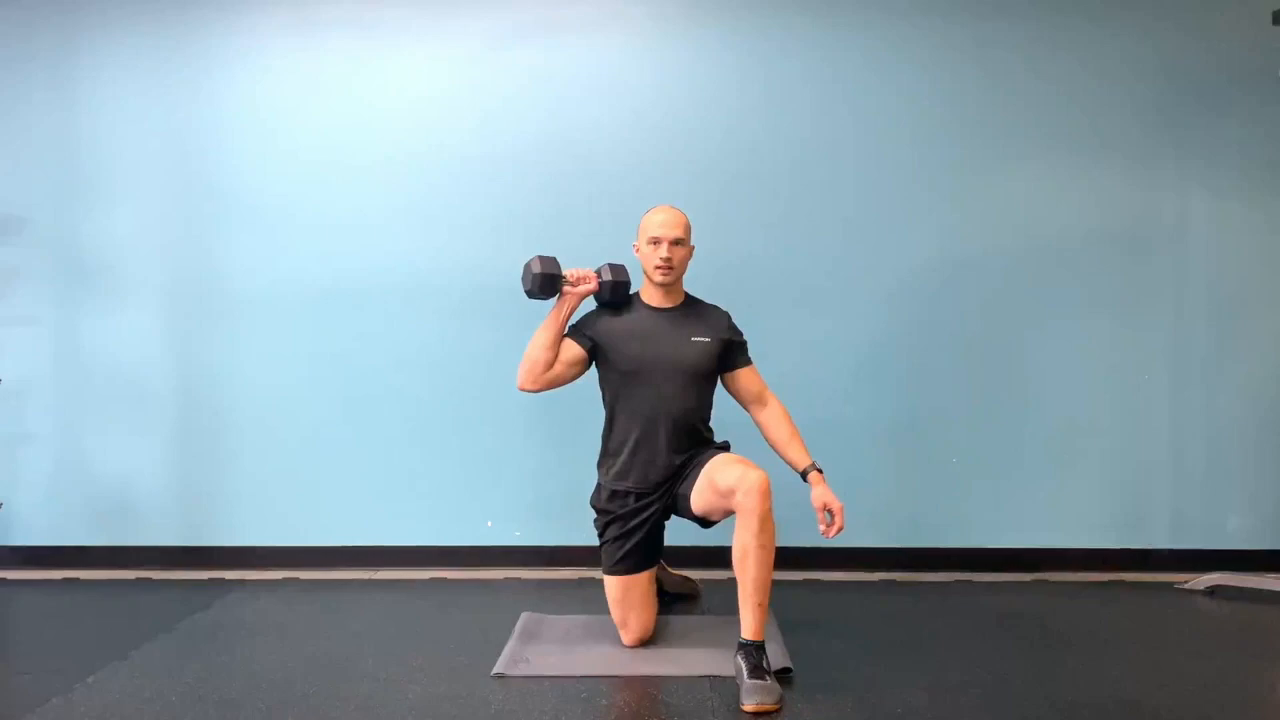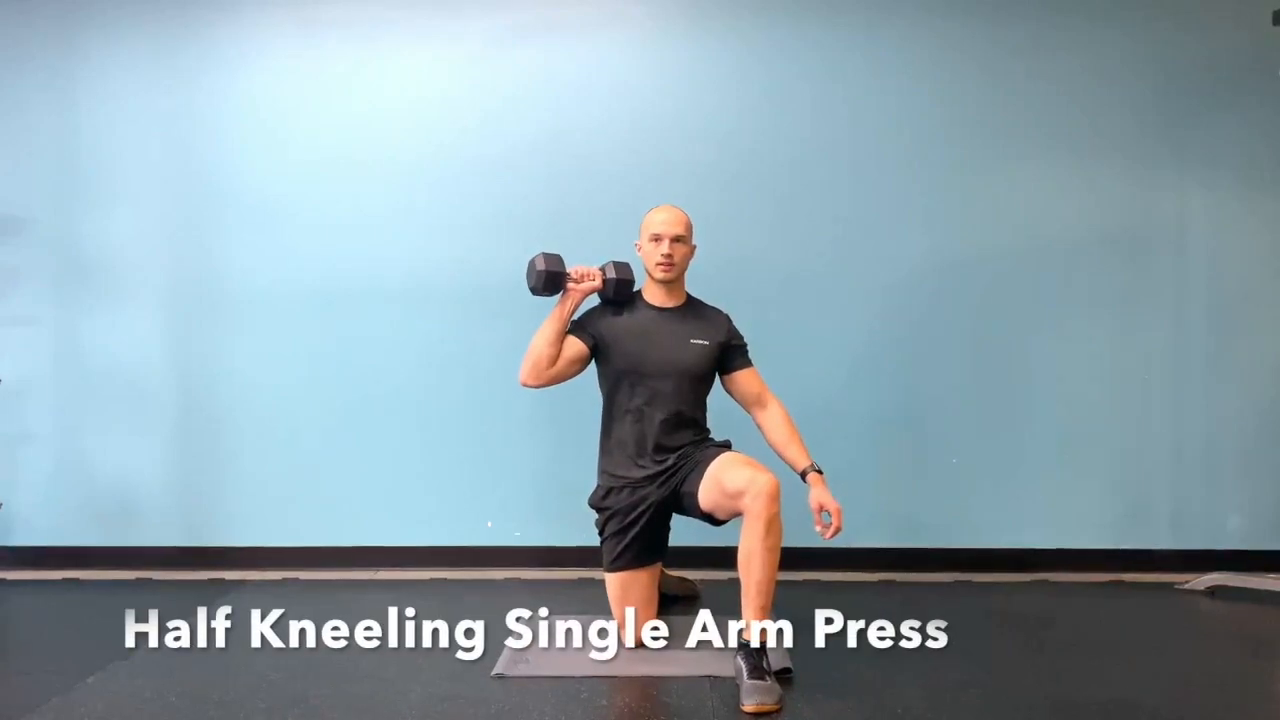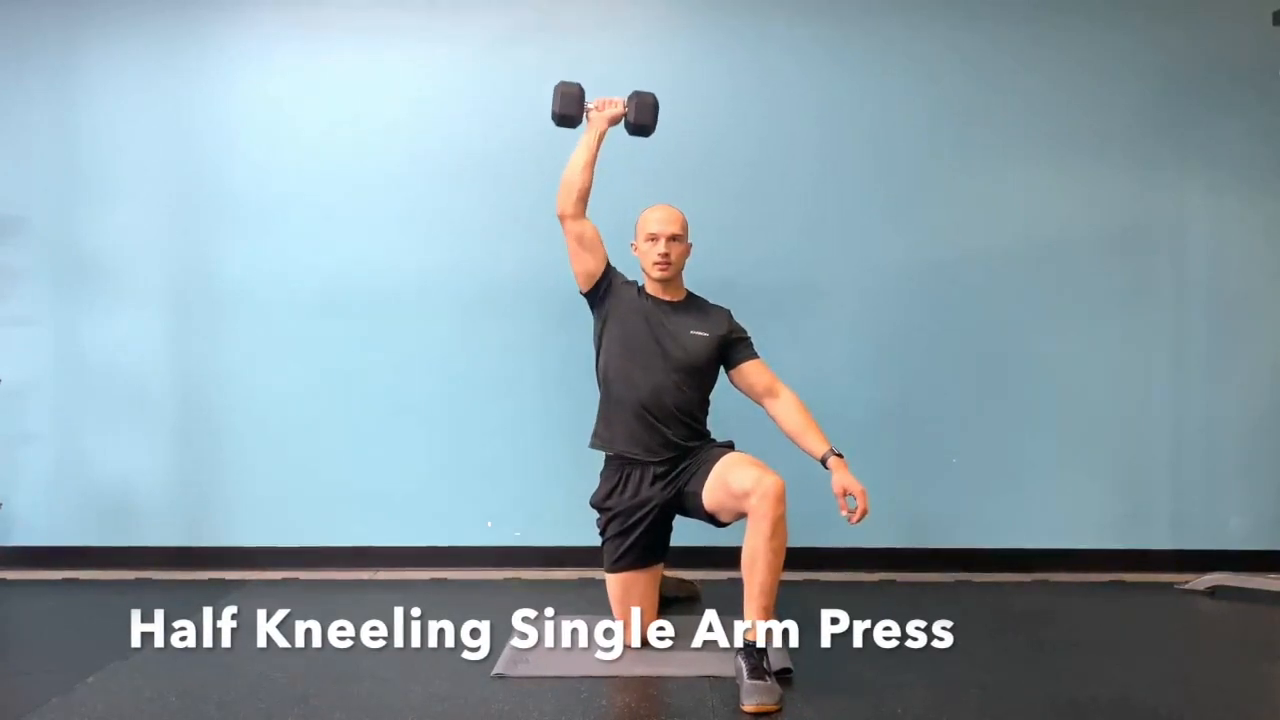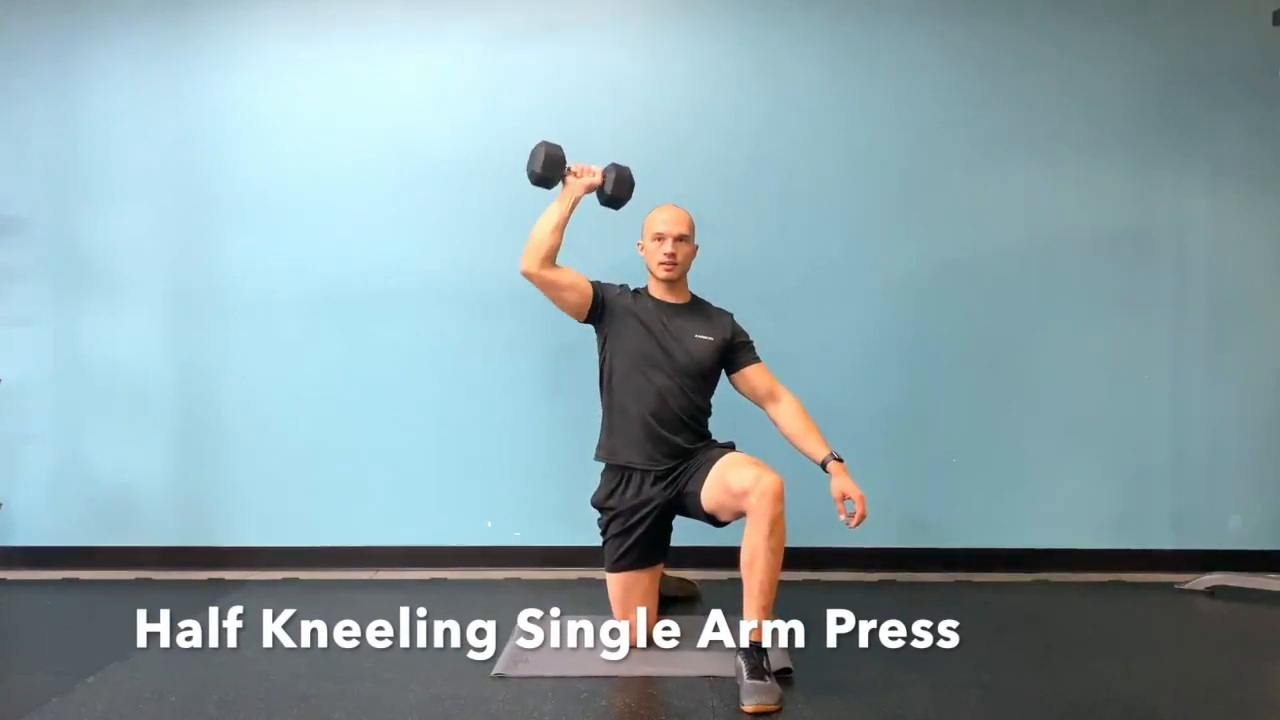
dt=1s
person 1, frame 1
left shoulder: (716, 324)
right shoulder: (604, 322)
left elbow: (762, 404)
right elbow: (531, 380)
left wrist: (814, 476)
right wrist: (564, 305)
left hip: (694, 469)
right hip: (626, 486)
left knee: (753, 485)
right knee: (634, 635)
left ankle: (751, 652)
right ankle: (653, 576)
person 1, frame 2
left shoulder: (716, 326)
right shoulder: (606, 319)
left elbow: (763, 406)
right elbow: (533, 375)
left wrist: (813, 478)
right wrist: (568, 302)
left hip: (693, 461)
right hip: (627, 480)
left knee: (762, 488)
right knee: (635, 635)
left ankle: (752, 651)
right ankle: (656, 578)
person 1, frame 3
left shoulder: (716, 322)
right shoulder: (611, 298)
left elbow: (773, 394)
right elbow: (571, 213)
left wrist: (833, 460)
right wrist: (597, 129)
left hip: (695, 463)
right hip: (627, 476)
left knee: (768, 489)
right knee: (635, 634)
left ankle: (752, 651)
right ankle: (660, 579)
person 1, frame 4
left shoulder: (719, 325)
right shoulder: (614, 305)
left elbow: (774, 398)
right elbow: (535, 267)
left wrist: (833, 464)
right wrist: (573, 192)
left hip: (696, 465)
right hip: (630, 480)
left knee: (766, 488)
right knee: (633, 633)
left ankle: (752, 651)
right ankle: (656, 577)
